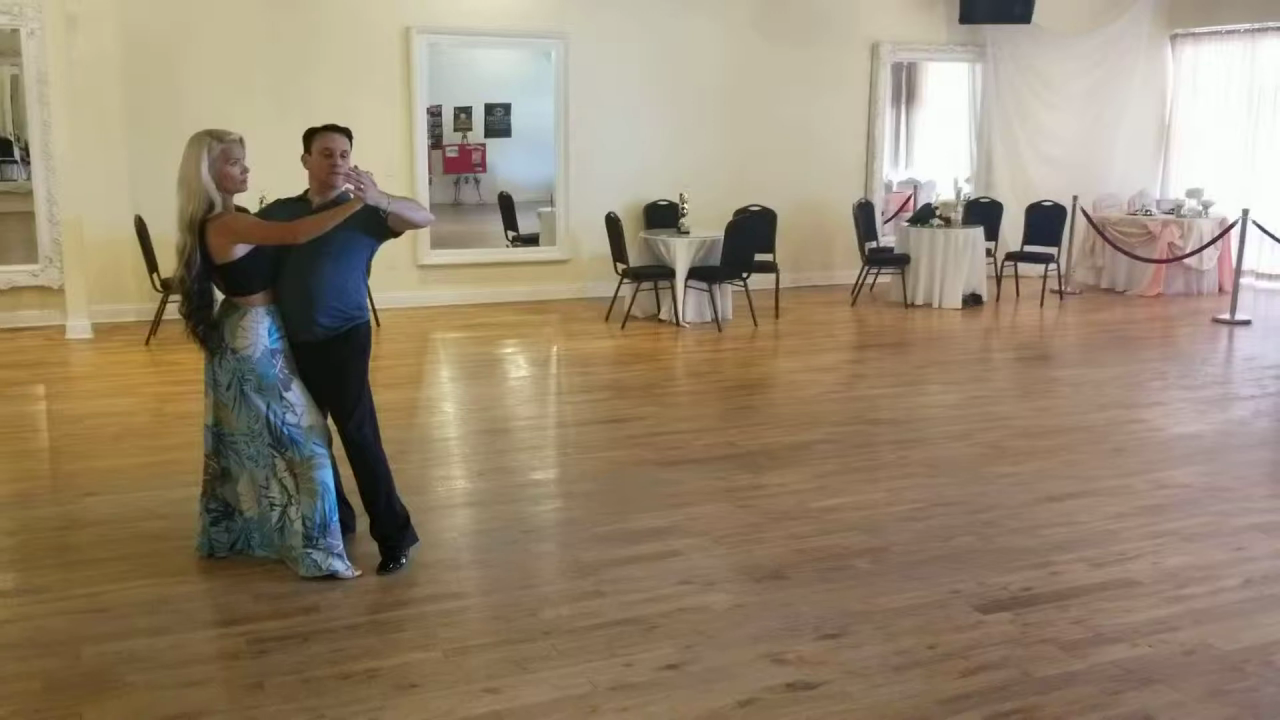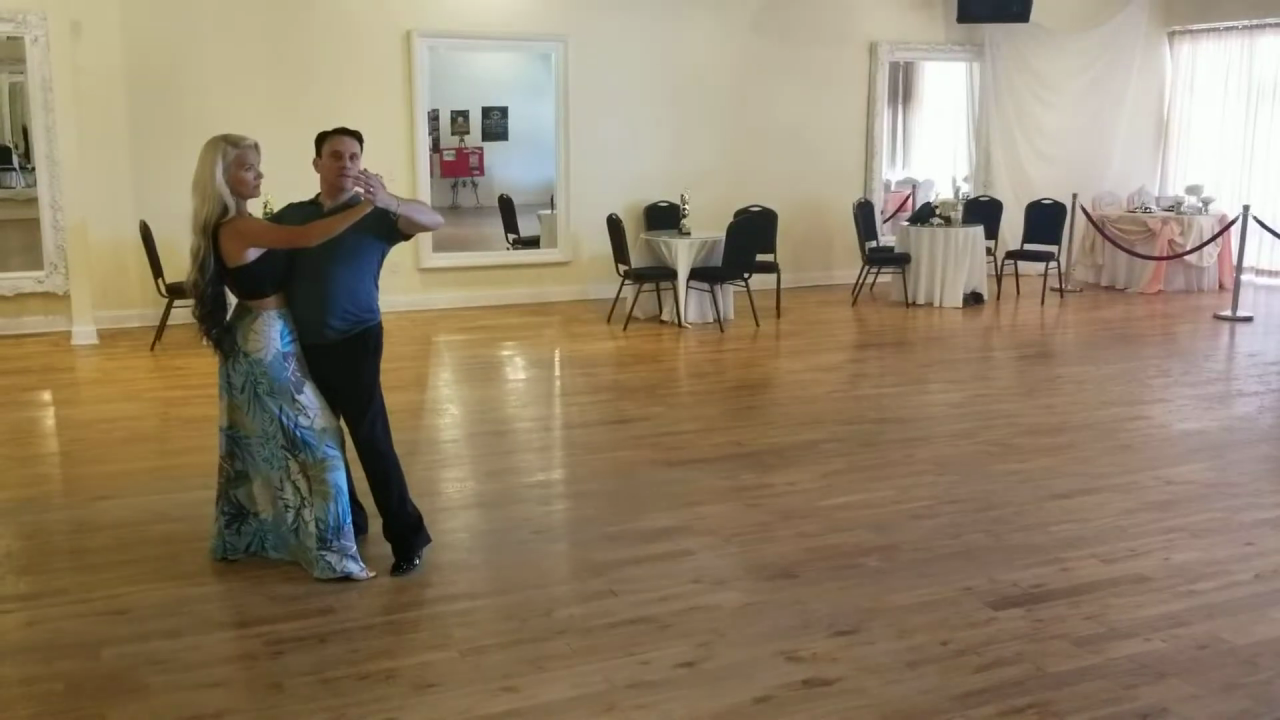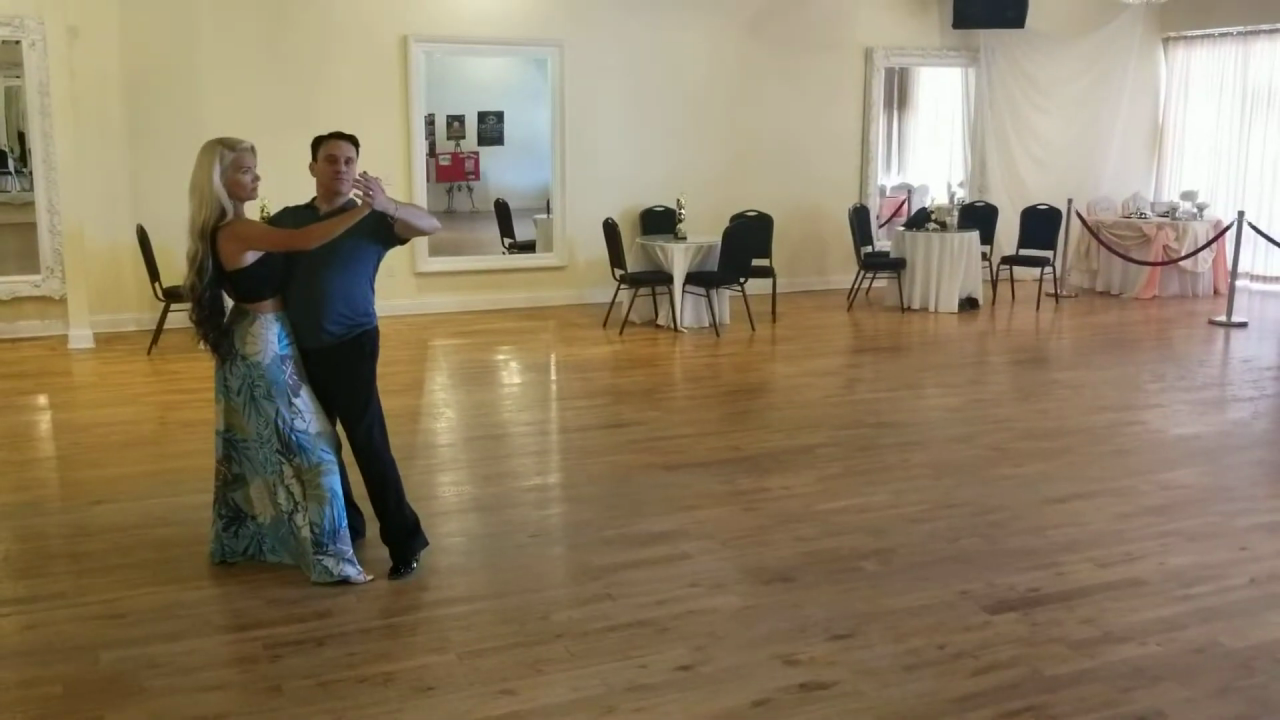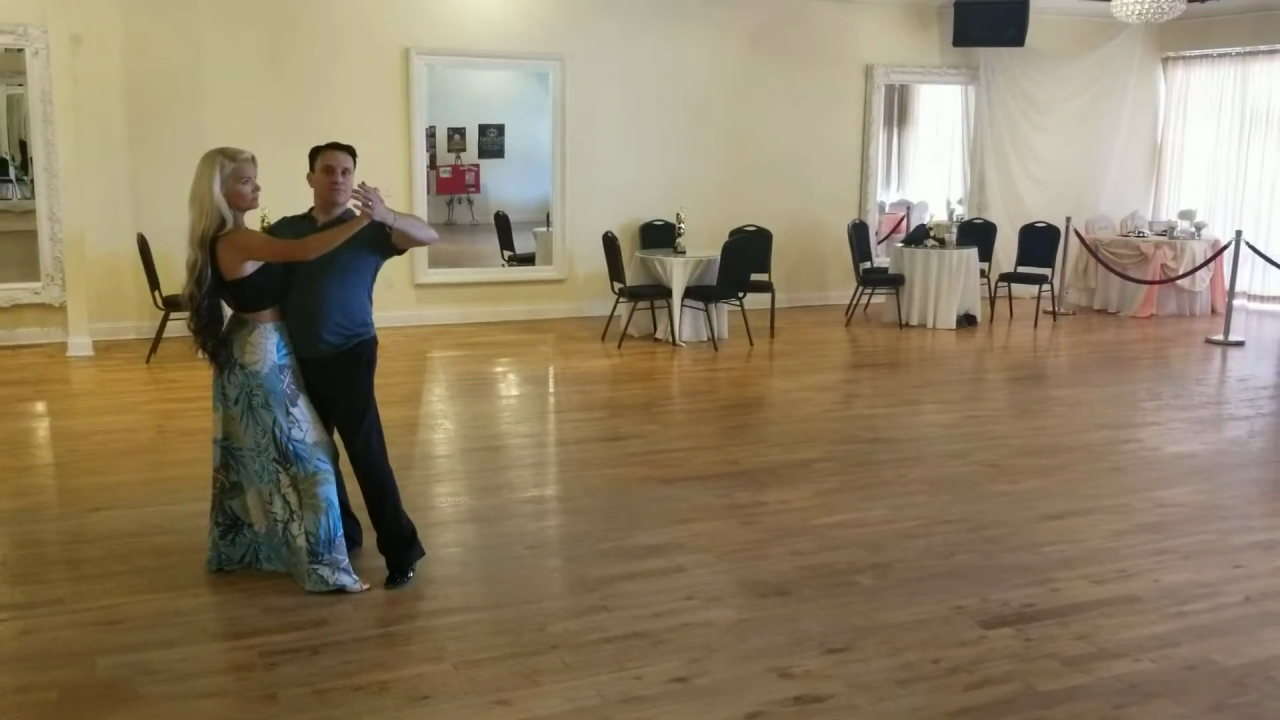
dt=0.5s
person 1, frame 1
left shoulder: (362, 212)
right shoulder: (279, 211)
left elbow: (424, 218)
left wrist: (379, 198)
left hip: (342, 340)
right hip: (291, 343)
left knee: (360, 437)
left ankle: (394, 536)
right ankle: (333, 519)
person 1, frame 2
left shoulder: (374, 216)
right shoulder: (291, 216)
left elbow: (434, 221)
left wrist: (388, 201)
left hip: (354, 343)
right hip: (304, 346)
left knee: (372, 440)
left ankle: (407, 536)
right ankle: (346, 520)
person 1, frame 3
left shoulder: (370, 220)
right shoulder: (286, 220)
left elbow: (430, 225)
left wrist: (386, 205)
left hip: (350, 347)
right hip: (300, 351)
left knee: (369, 444)
left ankle: (405, 541)
right ankle: (343, 525)
person 1, frame 4
left shoulder: (367, 230)
right shoulder: (284, 230)
left elbow: (427, 235)
left wrist: (386, 215)
left hip: (348, 358)
right hip: (299, 360)
left knee: (367, 455)
left ankle: (401, 550)
right ankle: (340, 533)
person 2, frame 1
left shoulder: (218, 222)
right shoulder: (227, 225)
right elbow: (295, 234)
right wrist: (356, 203)
left hip: (241, 336)
right hip: (252, 339)
left knee: (244, 441)
right knee: (299, 440)
left ankle: (232, 533)
right ankle: (314, 549)
person 2, frame 2
left shoulder: (230, 227)
right shoulder: (239, 228)
right elbow: (307, 238)
right wrist: (365, 207)
left hip: (254, 339)
right hip: (267, 342)
left knee: (259, 443)
right knee: (314, 442)
left ankle: (243, 536)
right ankle: (329, 551)
person 2, frame 3
left shoulder: (225, 230)
right shoulder: (237, 232)
right elbow: (304, 241)
right wrist: (363, 209)
left hip: (249, 343)
right hip: (262, 345)
left knee: (255, 447)
right knee: (307, 447)
left ankle: (242, 539)
right ankle: (326, 555)
person 2, frame 4
left shoulder: (224, 240)
right shoulder: (237, 241)
left elbow: (285, 256)
right elbow: (303, 252)
right wrist: (364, 219)
left hip: (246, 351)
right hip: (261, 354)
left knee: (253, 456)
right knee: (302, 456)
left ankle: (238, 547)
right ankle: (321, 564)
